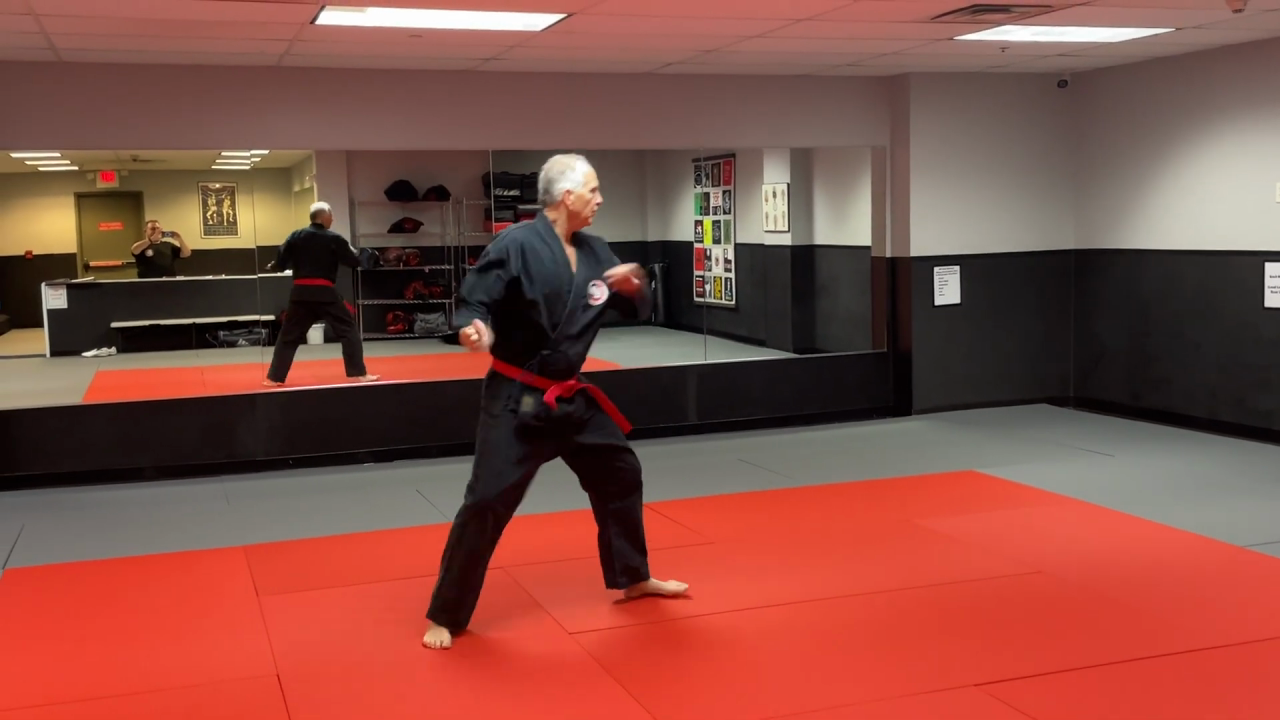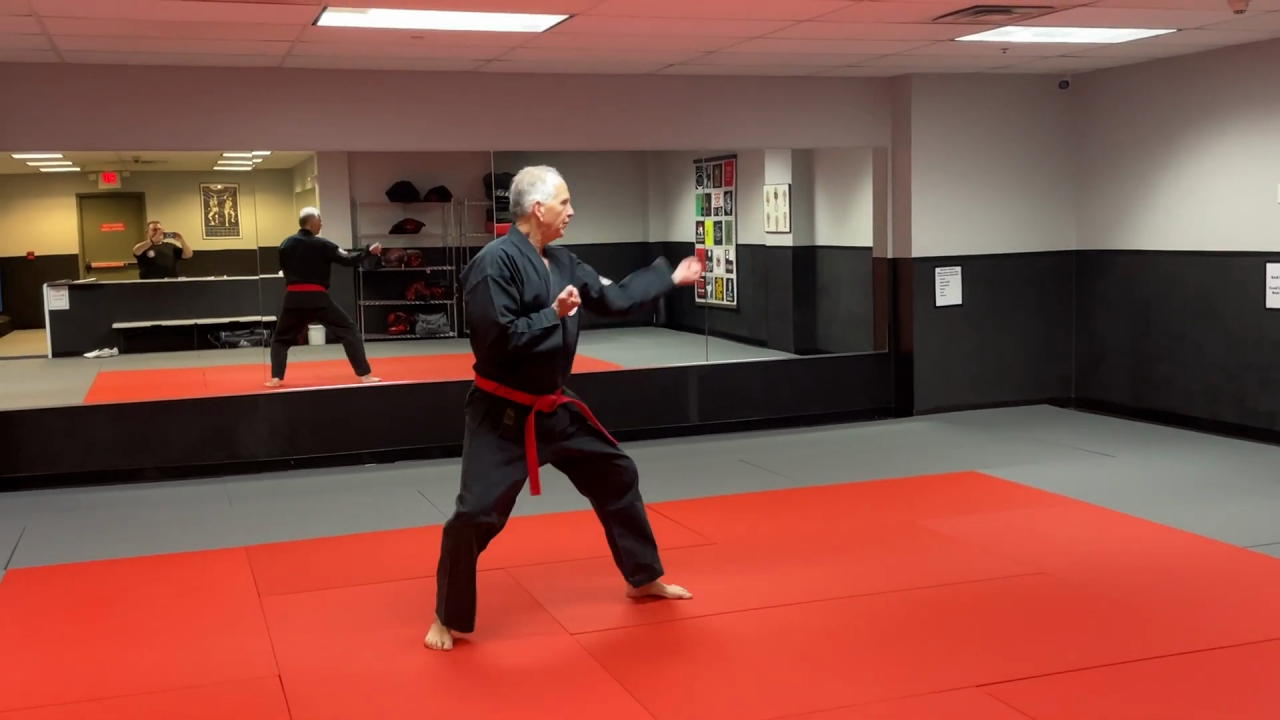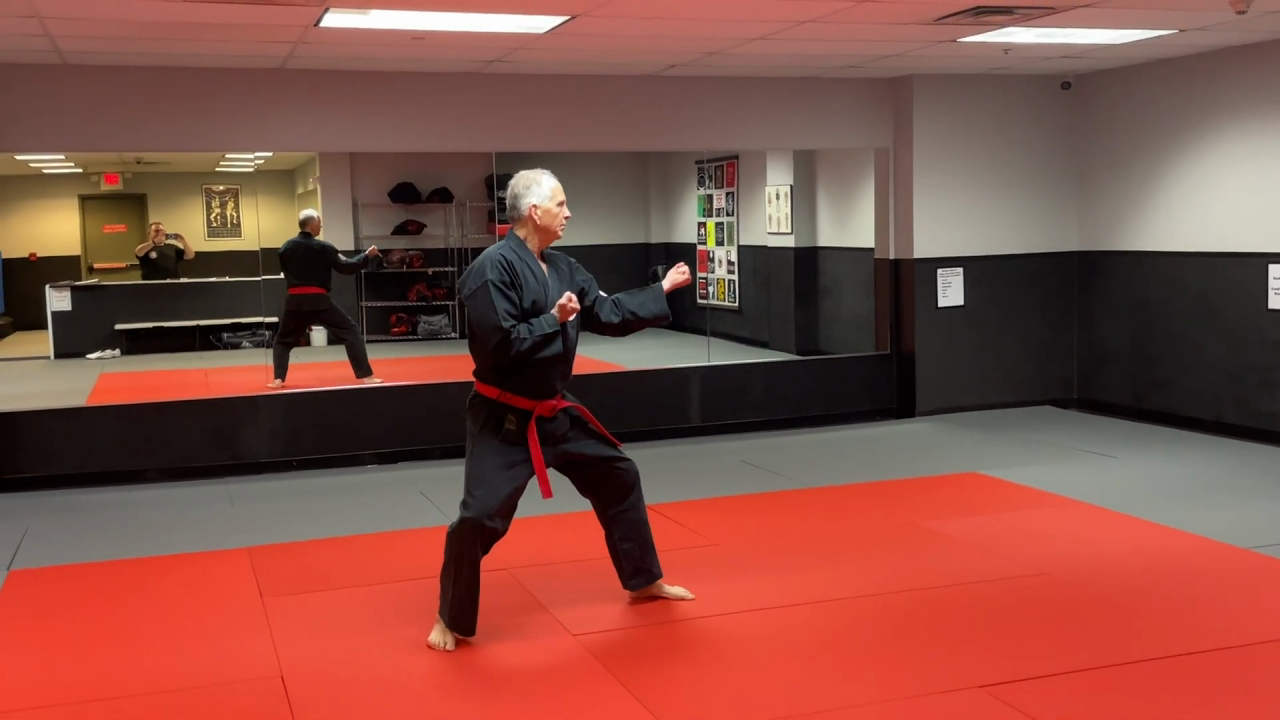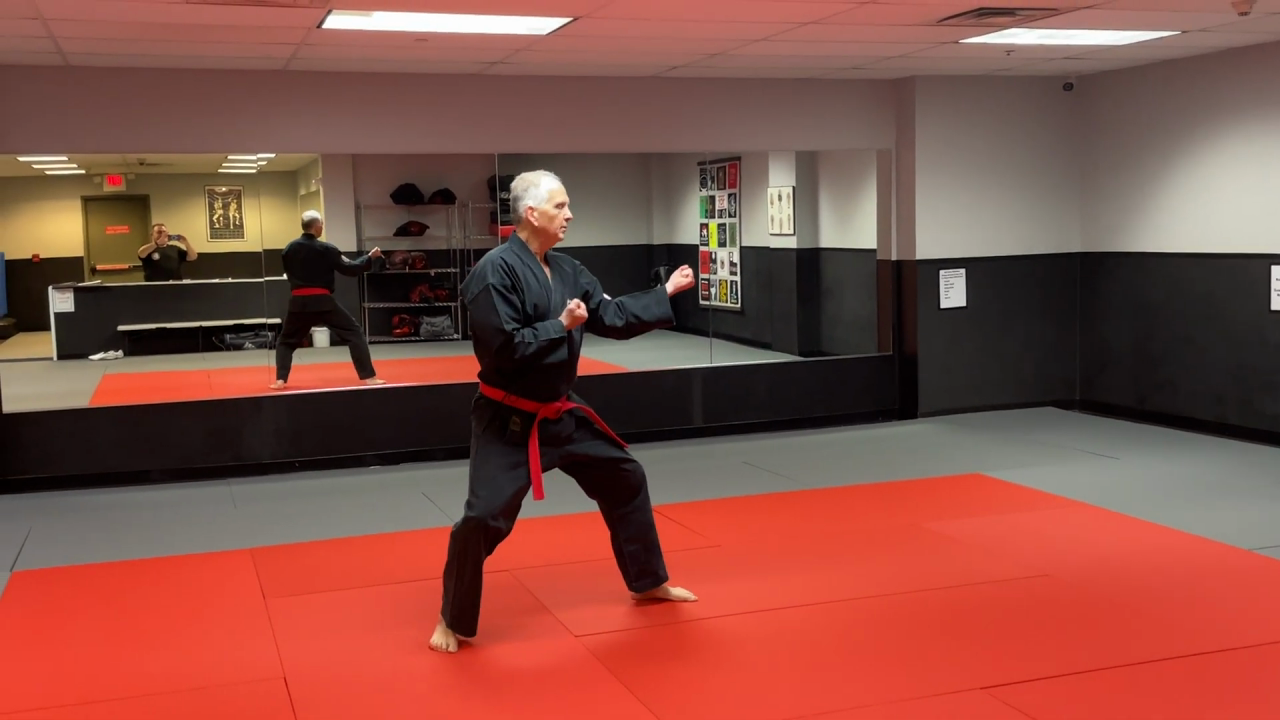
dt=0.2s
person 1, frame 1
left shoulder: (593, 251)
right shoulder: (514, 248)
left elbow: (634, 309)
right elbow: (474, 301)
left wrist: (632, 285)
right wrist: (473, 325)
left hip: (569, 394)
right hip: (515, 397)
left knee: (619, 471)
right knee: (487, 507)
left ankle: (633, 577)
right ankle: (445, 615)
person 1, frame 2
left shoulder: (563, 262)
right shoulder: (494, 262)
left elbow: (612, 298)
right elbow: (499, 338)
left wrist: (671, 276)
right wrist: (553, 314)
left hip: (554, 407)
right hip: (502, 412)
left knee: (617, 475)
right knee: (476, 514)
left ankle: (644, 577)
right ankle: (449, 617)
person 1, frame 3
left shoulder: (561, 267)
right shoulder: (493, 267)
left elbow: (608, 314)
right elbow: (500, 345)
left wrist: (662, 289)
right wrist: (554, 320)
left hip: (554, 411)
right hip: (503, 417)
left knee: (619, 478)
right knee: (480, 517)
left ankle: (644, 579)
right ankle: (451, 619)
person 1, frame 4
left shoulder: (566, 269)
right shoulder: (496, 270)
left elbow: (613, 317)
right elbow: (505, 349)
left wrist: (667, 292)
right wrist: (561, 328)
left hip: (562, 412)
right hip: (508, 417)
left knee: (626, 480)
right knee: (484, 517)
left ankle: (650, 582)
right ankle: (454, 621)
person 2, frame 1
left shoulder: (296, 236)
right shoulder: (334, 239)
left elbow: (280, 262)
right elbow: (353, 262)
left wrist: (272, 267)
right wrist: (351, 250)
left hip: (300, 292)
right hip: (324, 293)
left knee: (288, 337)
right knee: (349, 330)
left ankle: (275, 378)
right ankle: (358, 373)
person 2, frame 2
left shoulder: (286, 245)
right shoulder: (322, 245)
right elbow: (347, 260)
right wrist: (369, 252)
left hip: (294, 299)
right hip: (317, 298)
left knee: (281, 338)
right knee: (349, 331)
left ankle: (276, 377)
right ankle: (364, 374)
person 2, frame 3
left shoulder: (286, 248)
right shoulder: (322, 248)
right elbow: (346, 267)
right wrist: (367, 255)
left hip: (295, 301)
right hip: (318, 300)
left knee: (283, 340)
right knee: (351, 332)
left ankle: (278, 378)
right ankle: (366, 375)
person 2, frame 4
left shoulder: (290, 249)
right shoulder: (326, 249)
right elbow: (350, 269)
right wrist: (370, 257)
left hip: (299, 302)
right hip: (323, 301)
left knee: (286, 340)
right knee: (354, 334)
left ankle: (280, 379)
right ankle: (369, 376)
